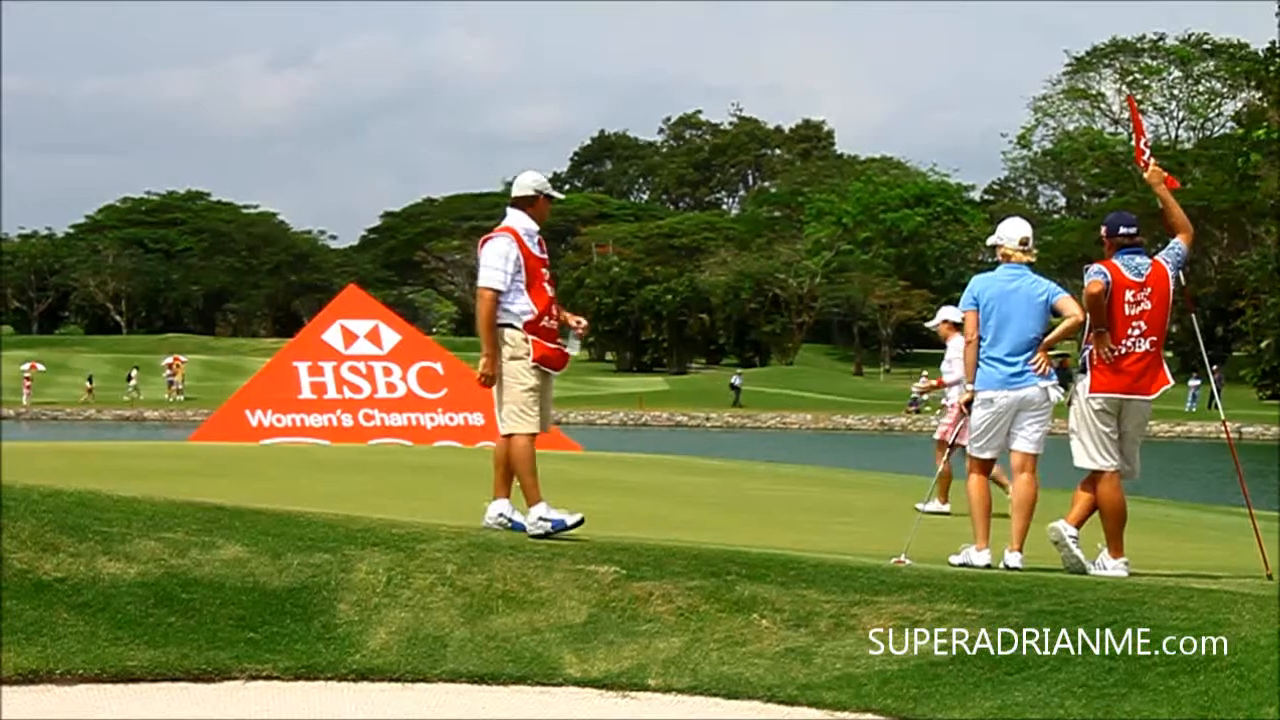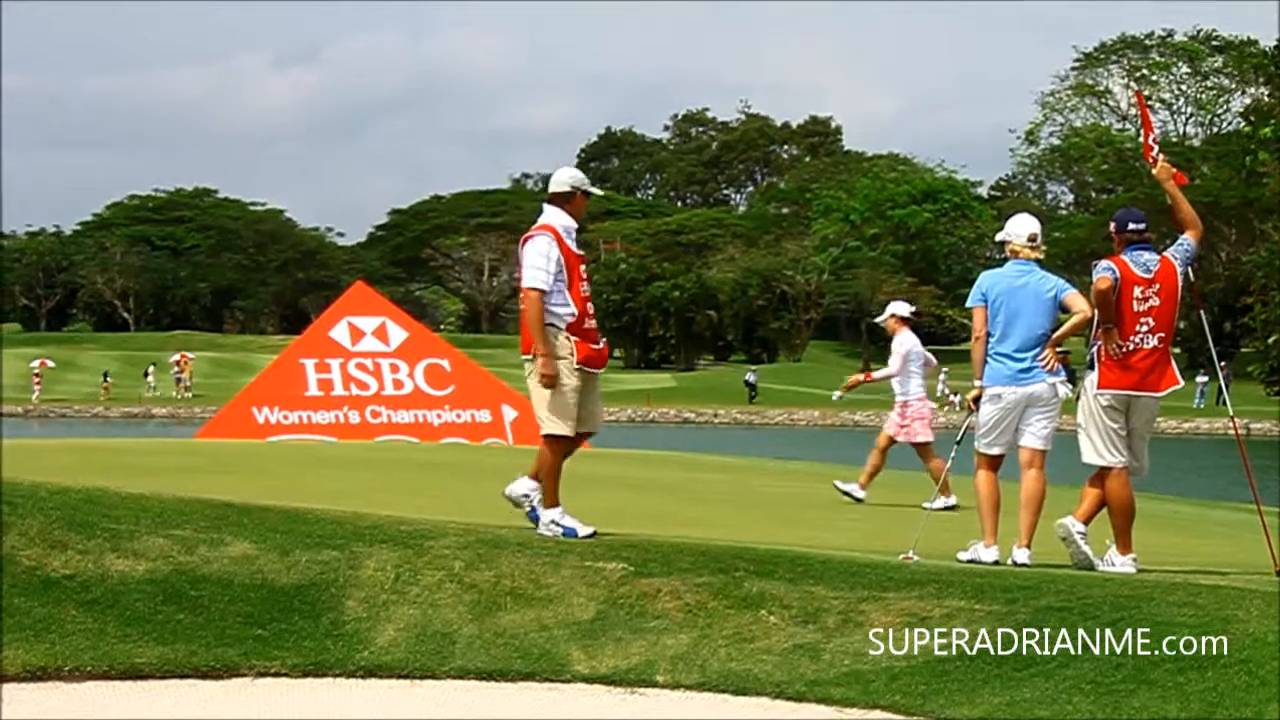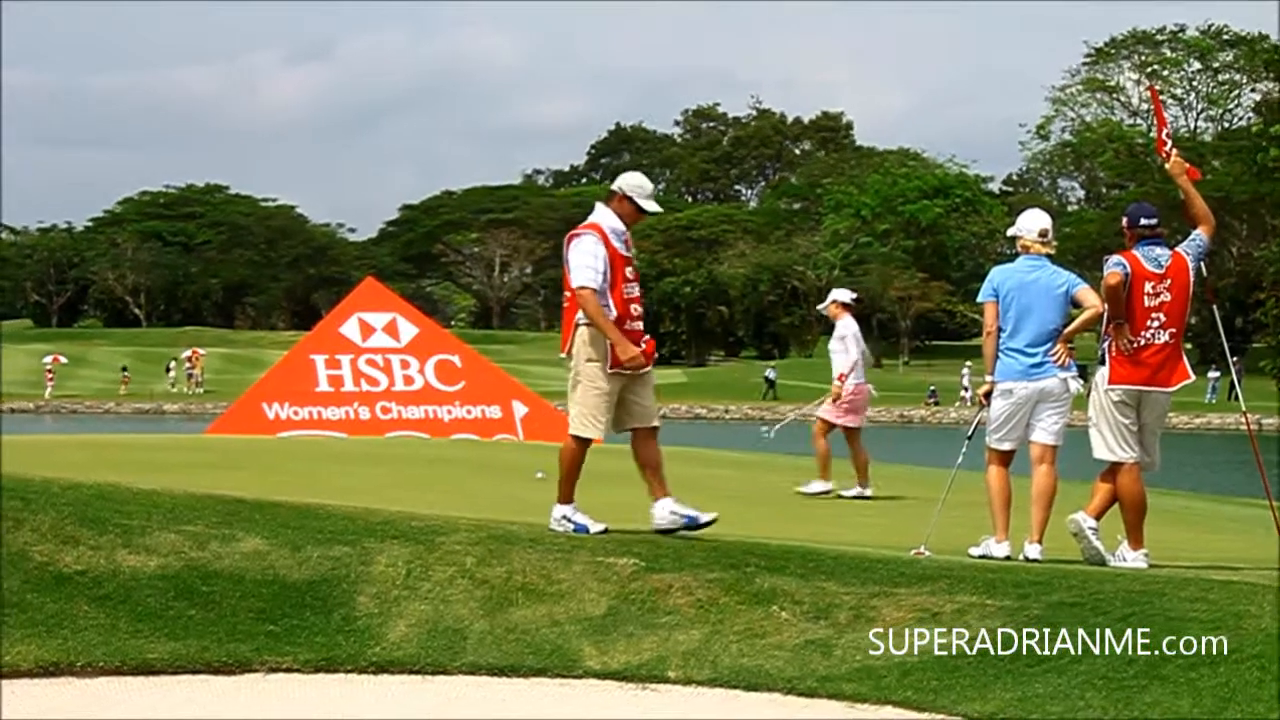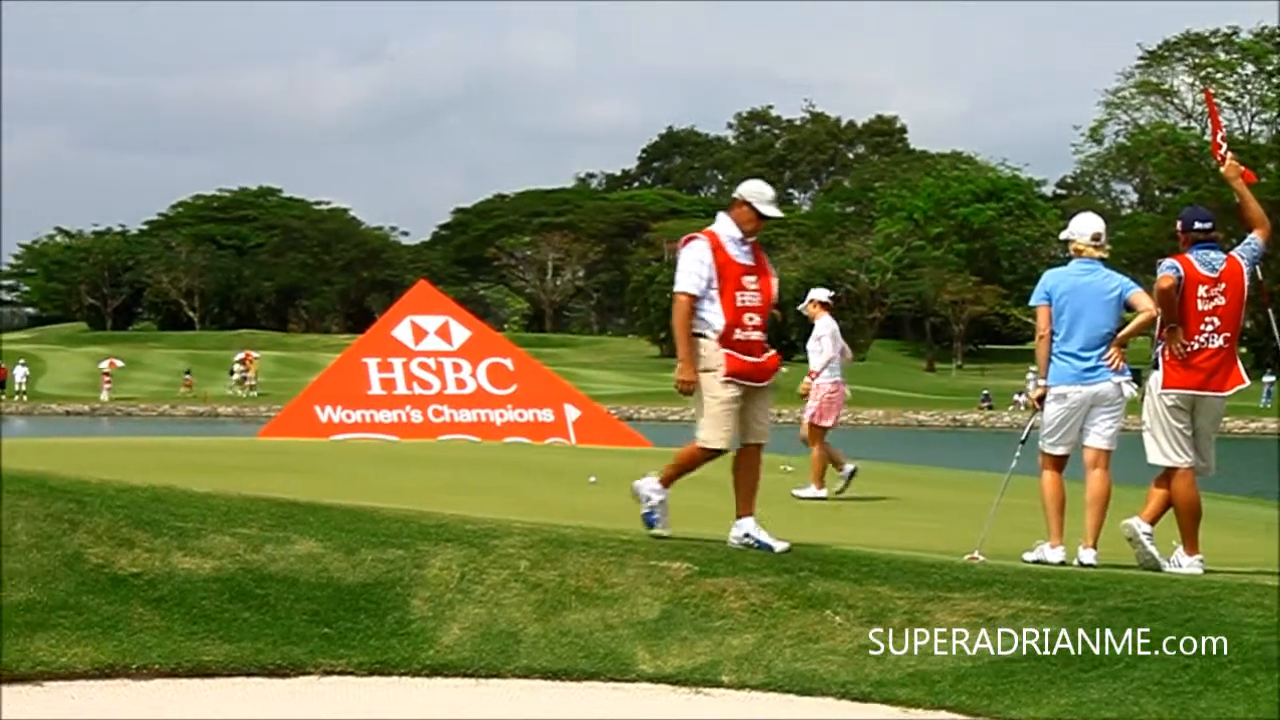
dt=0.4s
person 1, frame 1
left shoulder: (1103, 270)
right shoulder: (1164, 267)
left elbow: (1094, 292)
right elbow: (1185, 233)
left wrist: (1099, 330)
right wrist: (1160, 187)
left hip: (1102, 383)
right hip: (1143, 388)
left knee: (1106, 469)
right knee: (1113, 469)
left ankle: (1115, 558)
right ankle: (1070, 524)
person 1, frame 2
left shoulder: (1111, 265)
right shoulder: (1172, 264)
left elbow: (1102, 287)
right elbow: (1195, 229)
left wrist: (1108, 326)
right wrist: (1169, 183)
left hip: (1109, 379)
right hip: (1151, 384)
left knee: (1114, 466)
right knee: (1121, 465)
left ankle: (1123, 554)
right ankle: (1079, 521)
person 1, frame 3
left shoulder: (1123, 261)
right shoulder: (1184, 260)
left elbow: (1112, 283)
right elbow: (1207, 225)
left wrist: (1118, 322)
right wrist: (1181, 178)
left hip: (1120, 374)
right hip: (1163, 379)
left knee: (1125, 461)
right knee: (1133, 460)
left ankle: (1136, 550)
right ankle: (1091, 517)
person 1, frame 4
left shoulder: (1176, 265)
right shoulder: (1239, 264)
left elbow: (1164, 285)
right elbow: (1262, 228)
left wrist: (1172, 326)
right wrist: (1236, 181)
left hip: (1174, 379)
right hip: (1217, 383)
left knee: (1180, 466)
right knee: (1188, 465)
left ankle: (1191, 555)
right ankle: (1145, 521)
person 2, frame 1
left shoulder: (534, 241)
right shoulder: (504, 241)
right elbow: (486, 299)
left wrist: (567, 318)
right wrist: (489, 355)
left hip: (538, 348)
right hip: (517, 345)
left knee: (513, 429)
right knee: (521, 429)
left ankle: (499, 507)
right ankle: (537, 512)
person 2, frame 2
left shoulder: (565, 236)
right shoulder: (543, 239)
right elbow: (532, 299)
left wrist: (594, 343)
right wrist: (544, 356)
left hip: (579, 347)
right hip: (555, 345)
left knee: (584, 427)
right knee: (556, 429)
left ankle: (528, 486)
right ankle: (549, 513)
person 2, frame 3
left shoulder: (623, 239)
right shoulder: (590, 238)
right elbow: (585, 298)
right wrist: (621, 343)
left hip: (630, 349)
right hip: (600, 346)
left knee: (645, 427)
right knee: (583, 431)
left ankle: (664, 508)
right ankle: (563, 509)
person 2, frame 4
left shoulder: (757, 255)
right shoulder: (702, 247)
right elbow: (682, 305)
left wrist: (767, 359)
right wrist: (685, 362)
left hip: (751, 361)
right hip: (716, 355)
left knee: (752, 443)
right knee: (714, 442)
left ankle: (745, 525)
right ankle: (655, 487)
person 3, frame 1
left shoulder: (979, 284)
right shoulder: (1045, 287)
left elbow: (971, 339)
right elbow: (1076, 316)
left wrist: (969, 386)
right wrist: (1045, 345)
left hip: (992, 387)
right hip: (1035, 386)
left knee: (978, 469)
right knee: (1025, 469)
left ankle: (980, 549)
right ankle: (1015, 552)
person 3, frame 2
left shoulder: (988, 280)
right shoulder: (1053, 283)
left elbow: (979, 335)
right elbow: (1085, 311)
left wrist: (977, 383)
right wrist: (1054, 341)
left hip: (1000, 384)
right hip: (1043, 384)
left knee: (986, 464)
right knee: (1033, 465)
left ankle: (989, 545)
right ankle: (1023, 548)
person 3, frame 3
left shoulder: (999, 275)
right shoulder: (1064, 278)
left elbow: (990, 331)
right elbow: (1096, 307)
left wrist: (988, 378)
right wrist: (1065, 336)
left hip: (1011, 379)
right hip: (1054, 378)
left knee: (997, 460)
right knee: (1044, 461)
left ankle: (1000, 541)
right ankle: (1034, 544)
person 3, frame 4
left shoulder: (1052, 279)
right shoulder: (1117, 281)
left elbow: (1043, 334)
right elbow: (1149, 310)
left wrist: (1041, 381)
right wrist: (1119, 341)
left hip: (1065, 383)
right hip: (1108, 383)
left knee: (1051, 465)
right knee: (1098, 465)
left ankle: (1054, 546)
right ankle: (1089, 548)
person 4, frame 1
left shoulder: (955, 345)
right shoulder: (960, 345)
left elbow: (961, 376)
right elbow: (964, 374)
left wrist: (936, 384)
left hip: (959, 407)
right hip: (963, 406)
left knee: (941, 454)
left ankle: (941, 502)
right ankle: (1010, 487)
person 4, frame 2
left shoulder: (901, 340)
right shoulder: (912, 340)
left elbow: (893, 370)
right elbow: (931, 362)
left wrist: (862, 378)
left hip: (911, 404)
right hip: (904, 403)
left knee: (925, 453)
right knee: (880, 446)
left ankle: (947, 496)
right ankle: (860, 487)
person 4, frame 3
left shoulder: (845, 325)
right shoulder: (848, 325)
left elbow: (854, 356)
right elbow: (865, 353)
left wrist: (839, 381)
left hip: (848, 390)
right hip: (855, 388)
left knee: (819, 432)
right knee: (853, 441)
left ankle: (824, 480)
right ankle: (863, 486)
person 4, frame 4
left shoulder: (824, 325)
right shoulder: (830, 325)
left elbow: (829, 355)
right elbow: (847, 353)
left wrist: (809, 377)
left hip: (826, 388)
right hip: (826, 387)
left knee: (815, 439)
right knee: (808, 435)
left ankle: (818, 487)
right ankle: (844, 468)
